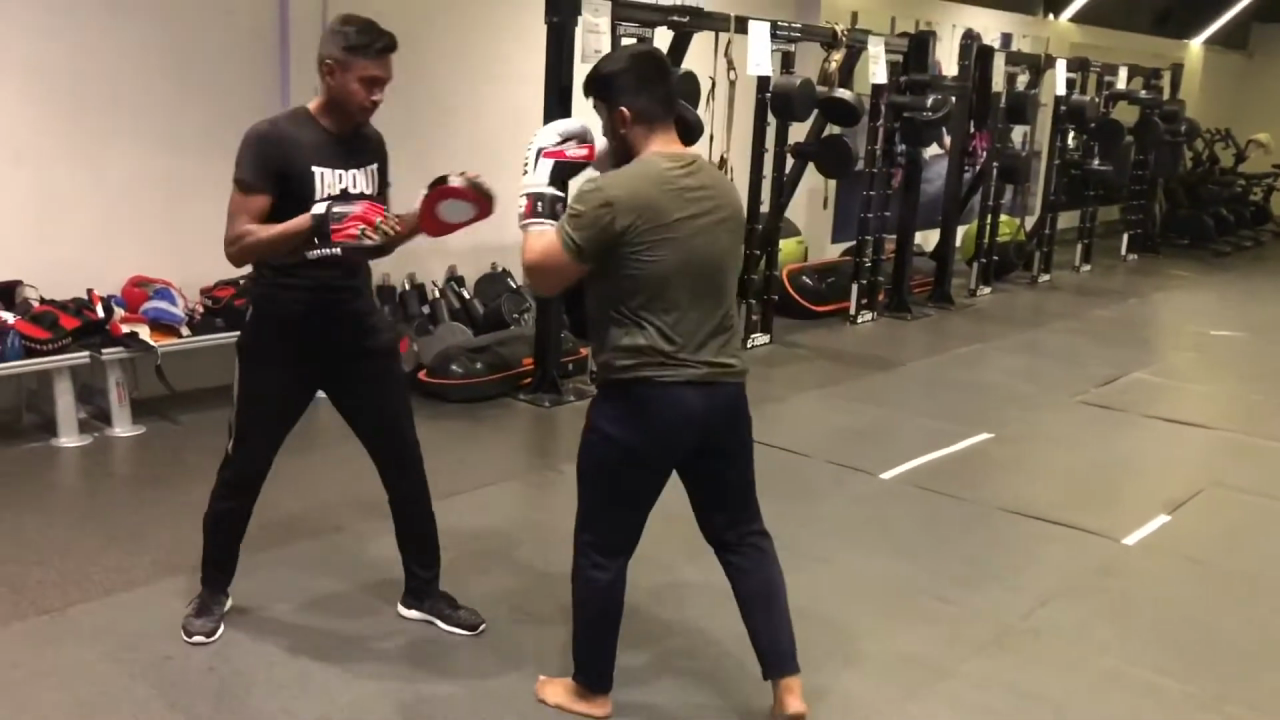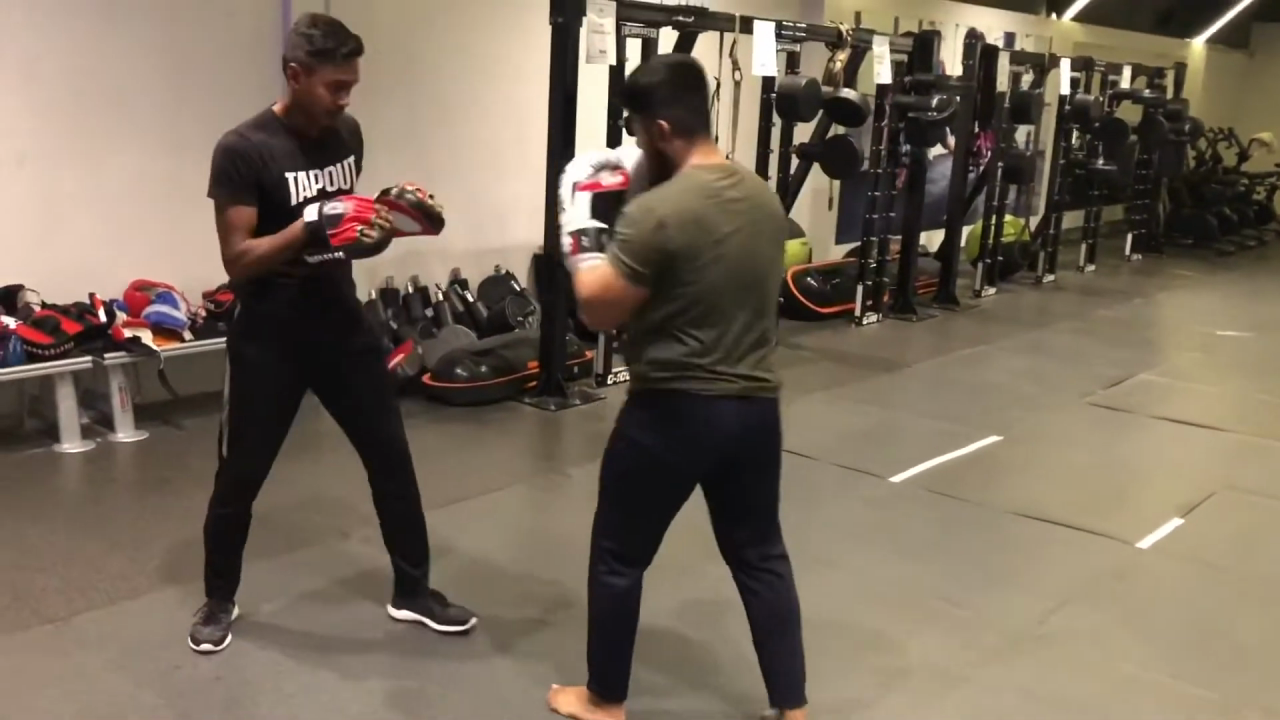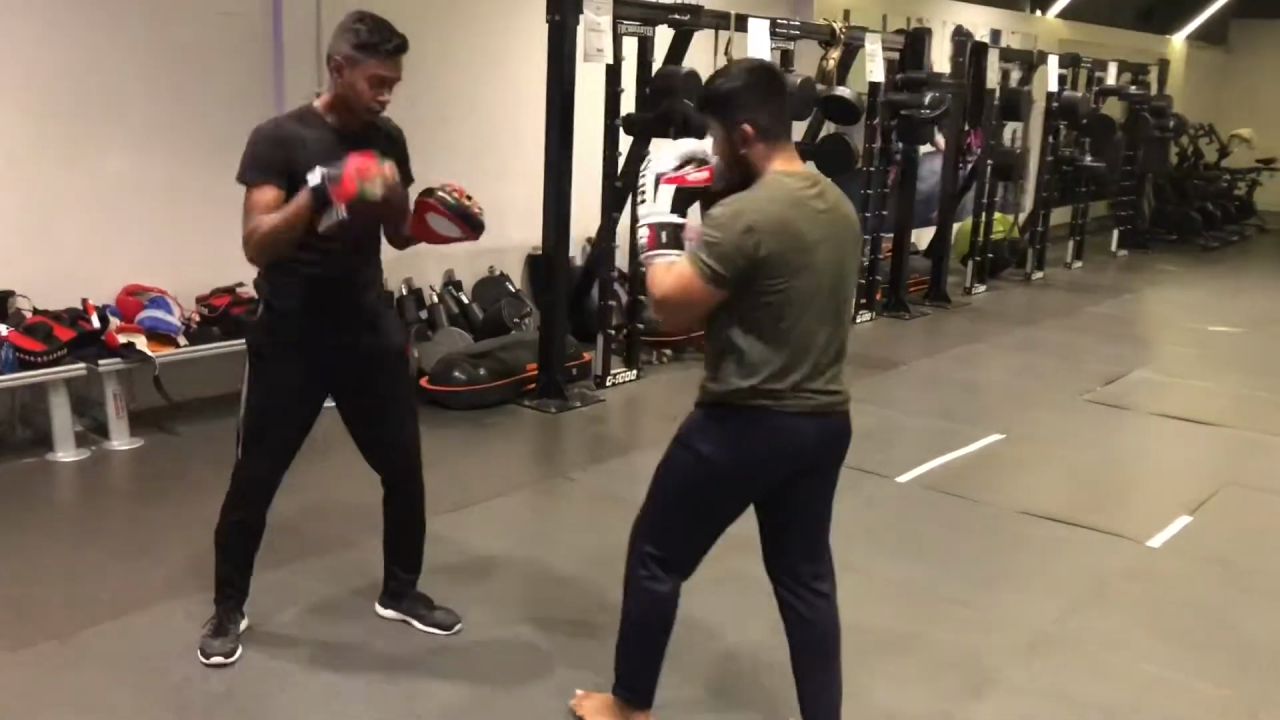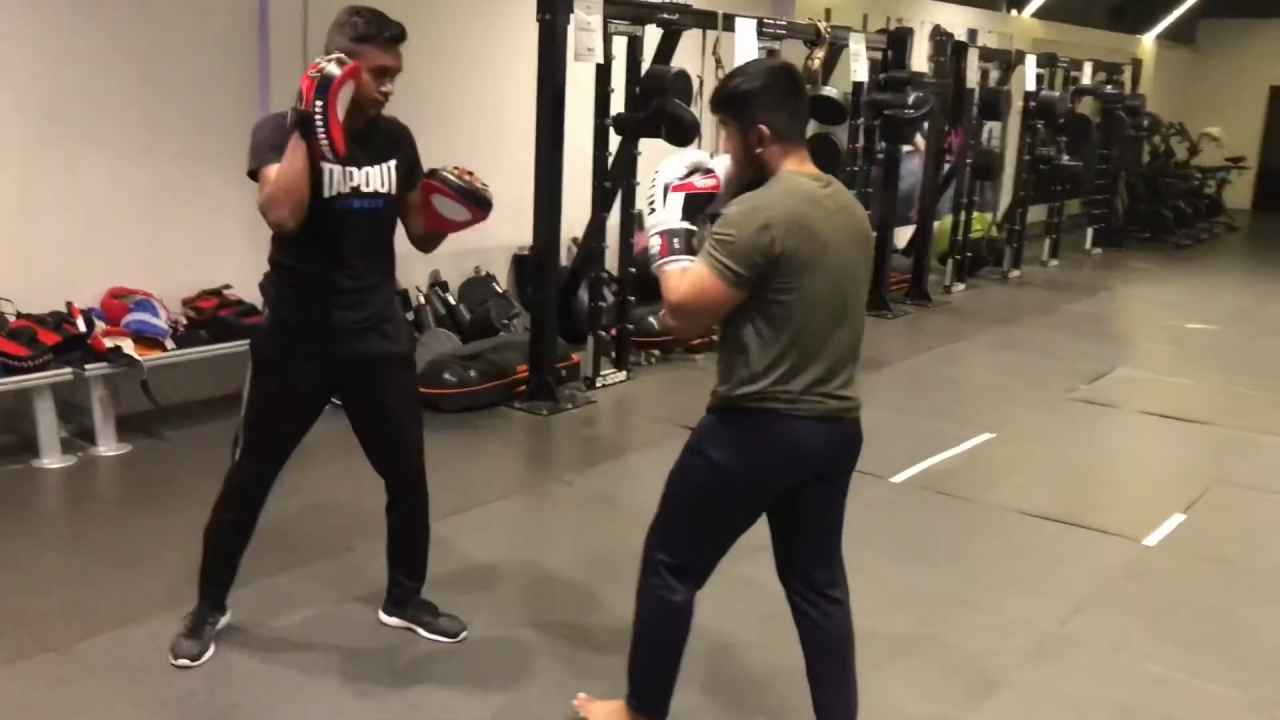
dt=0.2s
person 1, frame 1
left shoulder: (612, 194)
right shoulder: (721, 187)
left elbow: (540, 274)
left wrist: (540, 183)
left hip: (640, 402)
right hip: (722, 394)
left knee: (601, 550)
right knee: (742, 537)
person 1, frame 2
left shoulder: (659, 212)
right shoulder: (762, 196)
left elbow: (597, 307)
left wrist: (582, 219)
left hip: (674, 414)
right hip: (755, 408)
left knee: (616, 555)
right knee: (760, 556)
person 1, frame 3
left shoulder: (746, 216)
right shoulder: (838, 206)
left elbow: (670, 306)
left wrist: (657, 214)
right wrist: (712, 188)
left hip: (744, 425)
right hip: (824, 423)
left knee: (656, 559)
right knee: (806, 576)
person 1, frame 4
left shoulder: (760, 215)
right shoulder: (850, 209)
left elbow: (686, 312)
left wrist: (666, 226)
left hip: (756, 429)
right hip: (835, 428)
left knee: (669, 566)
right knee: (818, 584)
person 2, frame 1
left shoulder: (370, 143)
right shoulder: (272, 141)
right elbow: (239, 246)
left wrist: (428, 218)
right wrist: (321, 218)
left hip: (358, 330)
right hip: (282, 337)
left knee: (405, 463)
right knee: (243, 470)
left ankle: (423, 591)
right ankle: (214, 591)
person 2, frame 2
left shoulder: (344, 136)
right shoulder: (244, 149)
right elbow: (238, 262)
right wrist: (310, 226)
left hip: (343, 327)
right hip: (269, 337)
left knee: (391, 458)
right knee: (239, 475)
left ankle: (412, 589)
right ankle: (219, 599)
person 2, frame 3
left shoulder: (387, 139)
right shoulder: (278, 138)
right elbow: (257, 246)
right wrist: (321, 188)
left hip: (370, 331)
right hip: (291, 337)
left knee: (403, 467)
right knee: (255, 478)
left ankle: (400, 590)
right ankle: (228, 610)
person 2, frame 4
left shoulder: (395, 138)
right shoulder: (281, 131)
left elbow: (421, 236)
right elbow: (283, 215)
left wrist: (453, 207)
right wrist: (309, 119)
left hip: (378, 333)
right hip: (298, 336)
left knee: (407, 472)
right knee: (249, 478)
left ankle: (404, 598)
right ankle: (209, 608)
